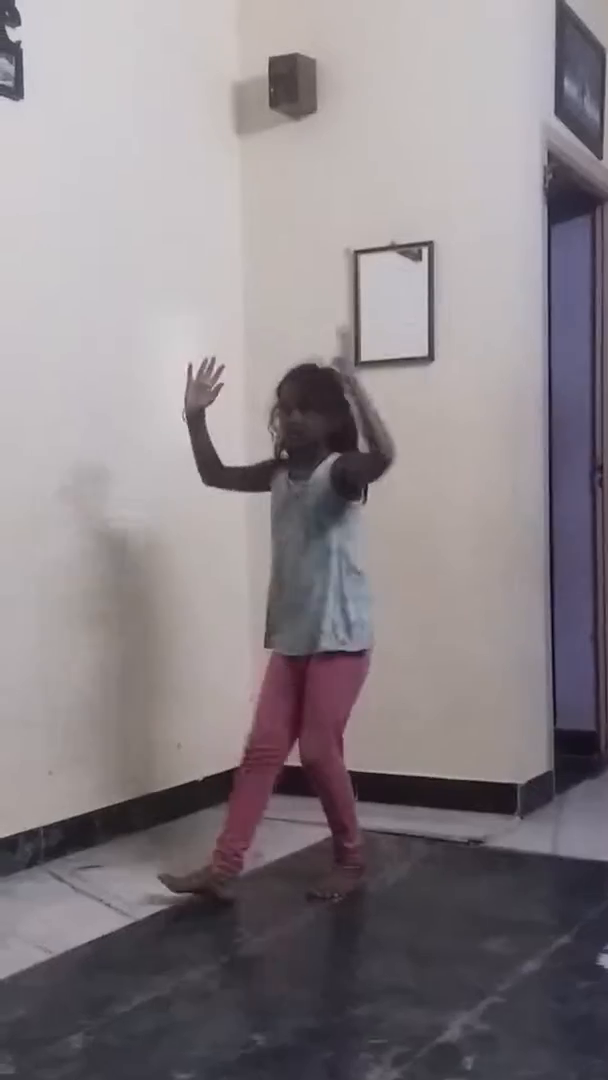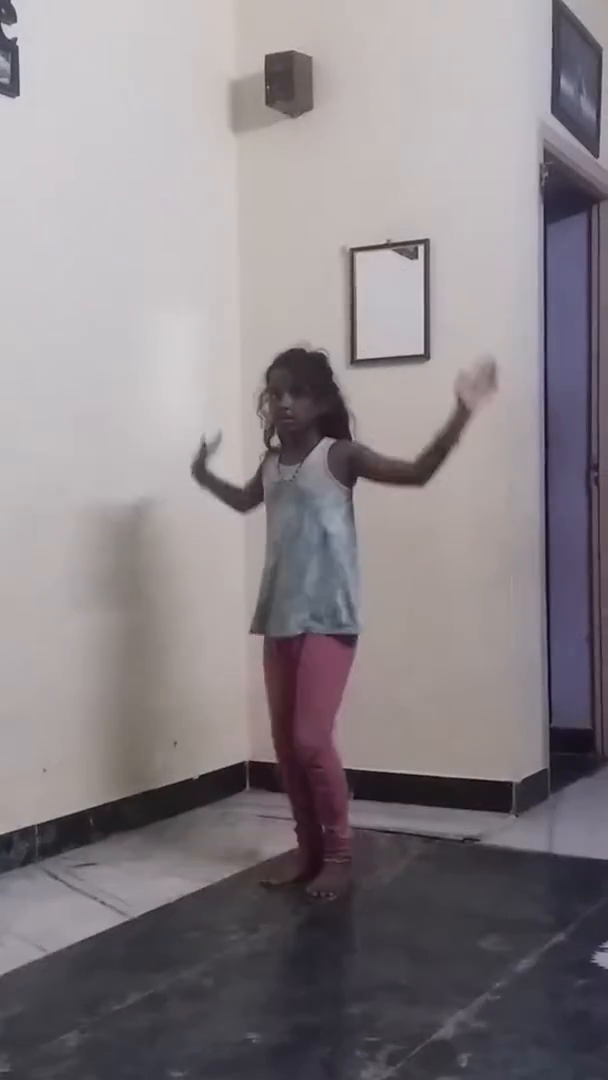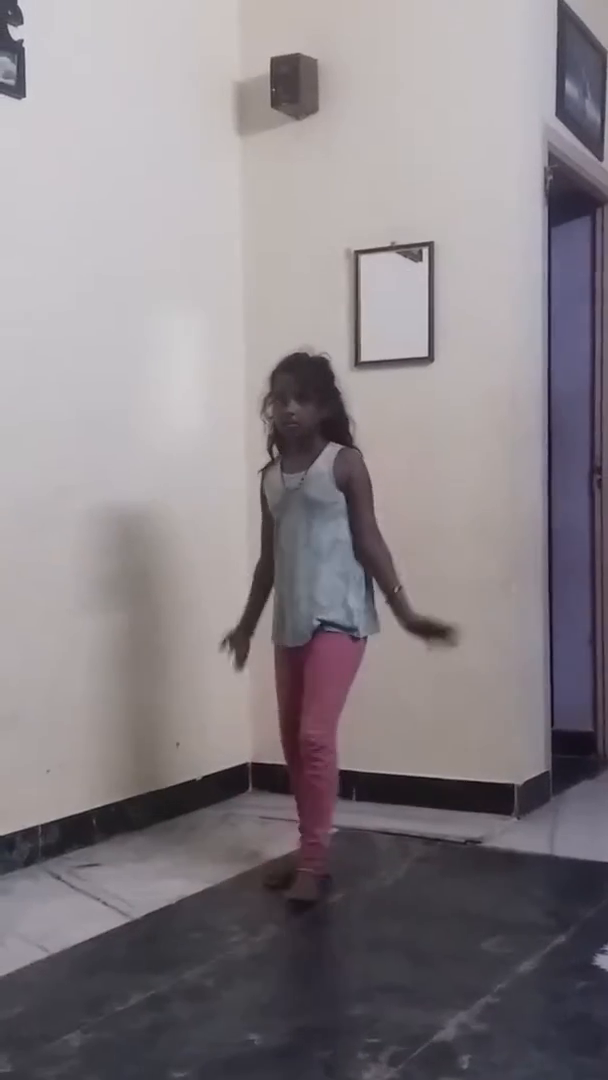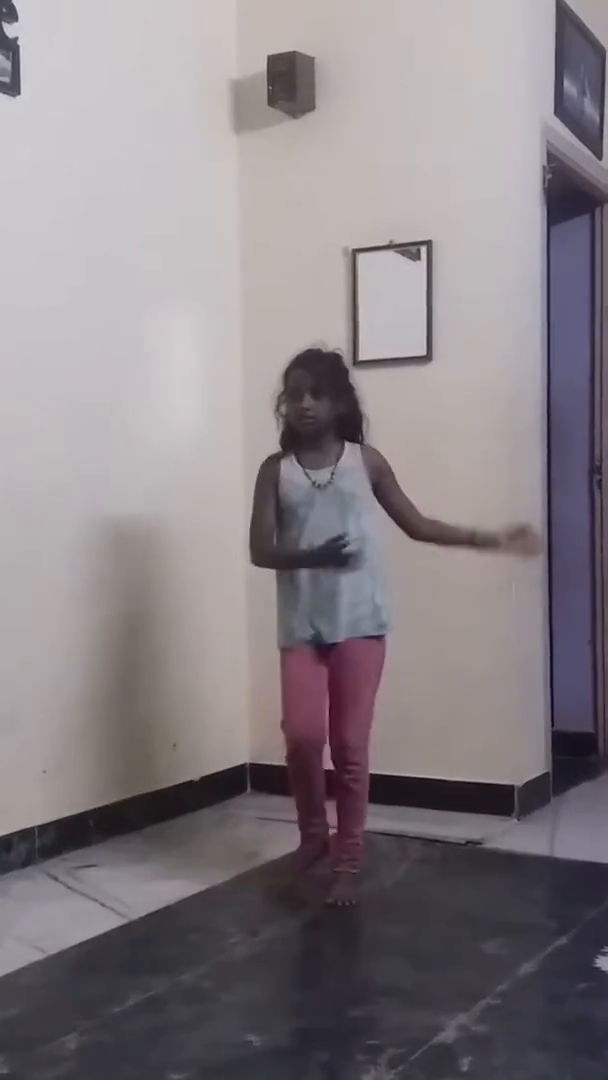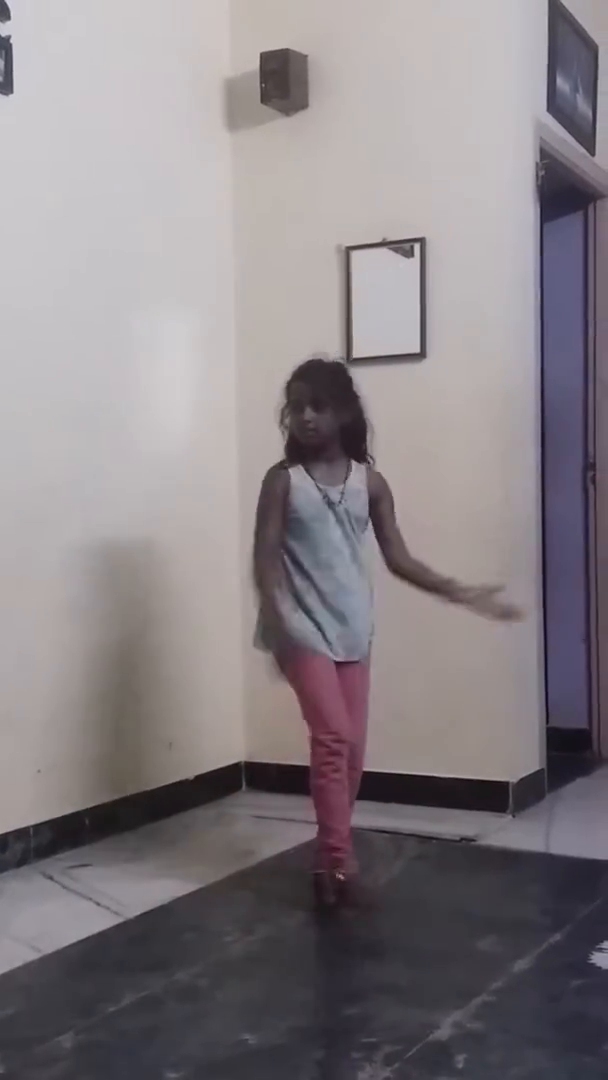
dt=0.4s
person 1, frame 1
left shoulder: (341, 471)
right shoulder: (277, 473)
left elbow: (383, 456)
right elbow: (216, 475)
left wrist: (352, 386)
right wrist: (195, 414)
left hip: (340, 635)
right hip: (288, 635)
left knee: (319, 752)
right knee: (262, 749)
left ankle: (351, 861)
right ankle: (222, 868)
person 1, frame 2
left shoulder: (337, 455)
right shoulder: (269, 462)
left elbow: (415, 473)
left wrist: (460, 415)
right wrist: (206, 476)
left hip: (327, 616)
right hip: (278, 616)
left knee: (311, 738)
right knee: (285, 742)
left ankle: (339, 854)
right ankle: (311, 848)
person 1, frame 3
left shoulder: (346, 463)
right shoulder: (270, 476)
left elbow: (370, 542)
left wrist: (406, 613)
right wrist: (247, 622)
left hip: (339, 620)
right hip: (289, 625)
left knee: (317, 737)
right knee: (295, 743)
left ankle: (315, 859)
right ankle: (310, 852)
person 1, frame 4
left shoulder: (366, 461)
right shoulder: (275, 470)
left elbow: (415, 524)
right elbow: (261, 550)
left wrist: (488, 540)
right wrist: (312, 556)
left hip: (361, 621)
right hip: (302, 625)
left knee: (352, 747)
right knee: (303, 734)
left ankle: (346, 865)
right ankle: (312, 837)
person 1, frame 5
left shoulder: (365, 479)
right shoulder: (281, 481)
left elbow: (399, 560)
right elbow: (264, 561)
left wrist: (465, 593)
right wrist: (281, 626)
left hip: (349, 630)
right hip: (300, 631)
left knee: (349, 746)
right knee: (336, 735)
left ankle: (331, 861)
right ankle: (337, 866)
